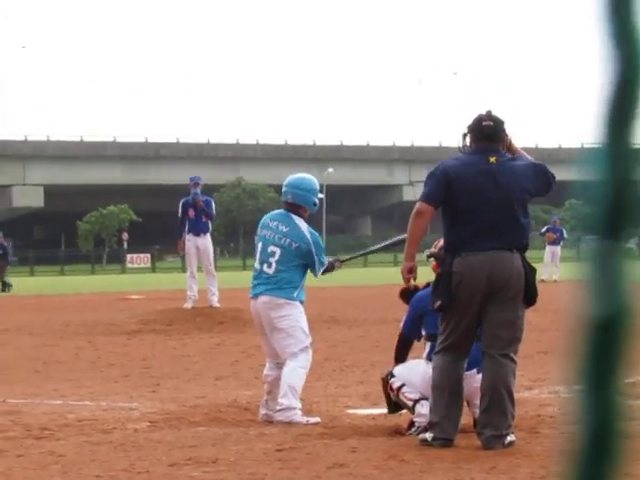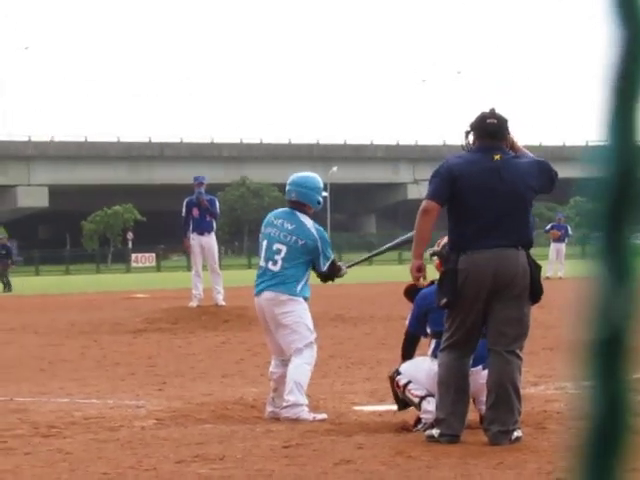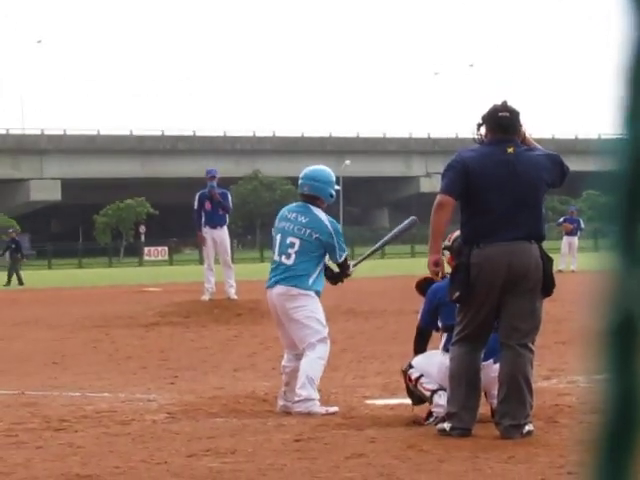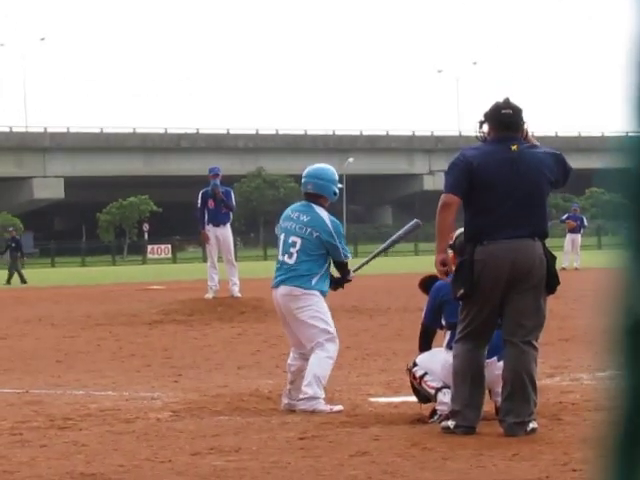
dt=0.1s
person 1, frame 1
left shoulder: (449, 169)
right shoulder: (522, 171)
left elbow: (423, 211)
right elbow: (546, 177)
left wrist: (409, 257)
right wrist: (515, 150)
left hip: (464, 266)
right hip: (509, 266)
left knee: (450, 350)
right knee: (501, 352)
left ankle: (440, 430)
right ankle: (496, 432)
person 1, frame 2
left shoulder: (453, 167)
right shoulder: (526, 169)
left elbow: (429, 209)
right elbow: (549, 175)
left wrist: (417, 256)
right wrist: (517, 148)
left hip: (469, 264)
right hip: (514, 263)
left knee: (455, 347)
right knee: (506, 348)
left ankle: (447, 426)
right ankle: (503, 428)
person 1, frame 3
left shoulder: (466, 160)
right shoulder: (539, 162)
left elbow: (444, 204)
right elbow: (560, 169)
left wrist: (434, 251)
right wrist: (528, 142)
left hip: (481, 257)
right hip: (527, 257)
left knee: (467, 340)
right knee: (518, 342)
left ankle: (458, 419)
right ankle: (514, 421)
person 1, frame 4
left shoulder: (469, 159)
right shoulder: (543, 160)
left elbow: (448, 203)
right elbow: (563, 169)
left wrist: (441, 250)
right wrist: (530, 141)
left hip: (485, 255)
right hip: (530, 254)
left knee: (471, 338)
right knee: (522, 339)
left ankle: (463, 417)
right ankle: (518, 419)
person 2, frame 1
left shoulder: (267, 220)
right shoulder: (307, 234)
right elbow: (320, 269)
left wrist: (325, 264)
right wrist: (333, 265)
left hip: (258, 298)
right hip: (282, 302)
left knee: (276, 357)
right knee: (299, 355)
left ankle: (269, 408)
right ankle: (287, 410)
person 2, frame 2
left shoulder: (271, 218)
right shoulder: (313, 231)
right elbow: (325, 269)
right wrist: (338, 270)
left hip: (262, 295)
right hip: (286, 298)
left knee: (281, 354)
right knee: (304, 351)
left ankle: (276, 405)
right ankle: (294, 407)
person 2, frame 3
left shoulder: (284, 213)
right shoulder: (326, 224)
right elbow: (339, 260)
left wrist: (326, 272)
right wrist: (343, 272)
left hip: (275, 289)
right hip: (298, 293)
left knee: (295, 348)
right knee: (317, 345)
left ankle: (288, 399)
right ankle: (305, 401)
person 2, frame 4
left shoulder: (289, 213)
right shoulder: (328, 223)
right elbow: (341, 261)
left wrist: (329, 278)
right wrist: (344, 277)
left hip: (280, 289)
right hip: (303, 292)
left knee: (301, 347)
right knee: (326, 344)
left ankle: (292, 397)
right ankle: (310, 399)
person 3, frame 1
left shoulder: (422, 297)
left elbow: (405, 341)
left wrist: (398, 367)
right hip: (475, 380)
left knee: (394, 377)
left ankle: (424, 415)
right ankle: (481, 412)
person 3, frame 2
left shoulder: (427, 295)
left elbow: (411, 338)
left wrist: (405, 364)
right hip: (481, 377)
left knee: (400, 374)
left ankle: (431, 412)
right ankle: (487, 408)
person 3, frame 3
left shoulder: (438, 289)
left elbow: (423, 333)
left wrist: (421, 352)
right hip: (493, 371)
left knee: (413, 368)
left ankle: (442, 406)
right ankle: (499, 403)
person 3, frame 4
left shoulder: (442, 287)
left elbow: (427, 331)
left wrist: (423, 358)
right hip: (497, 369)
left knee: (418, 366)
left ankle: (446, 404)
right ankle: (503, 400)
person 4, frame 1
left shoulder: (208, 201)
right shoulder: (184, 202)
left elbow: (212, 217)
right elbow: (181, 222)
left wrist: (201, 205)
right wrist: (180, 240)
left hip: (205, 238)
right hip: (190, 238)
left knee: (210, 269)
right knee: (191, 270)
left ankle: (213, 299)
right ankle: (191, 299)
person 4, frame 2
left shoulder: (212, 200)
right shoulder: (189, 201)
left elbow: (216, 216)
right elbow: (185, 221)
left wrist: (205, 204)
right wrist: (185, 239)
left hip: (210, 236)
right hip: (195, 237)
left knee: (214, 268)
right knee: (196, 269)
left ankle: (218, 297)
right ankle: (196, 297)
person 4, frame 3
left shoulder: (224, 193)
right shoulder: (201, 195)
left elbow: (228, 210)
right elbow: (197, 215)
left wrist: (217, 198)
right wrist: (199, 233)
left hip: (222, 230)
right hip: (207, 231)
left knee: (227, 261)
right knee: (208, 262)
left ankle: (231, 290)
right ankle: (208, 291)
person 4, frame 4
left shoulder: (228, 191)
right shoulder: (204, 193)
left elbow: (232, 208)
right elbow: (201, 213)
left wrist: (221, 196)
right wrist: (202, 231)
left hip: (225, 228)
right hip: (210, 229)
left knee: (230, 259)
right knee: (211, 260)
left ankle: (234, 288)
right ankle: (212, 289)
